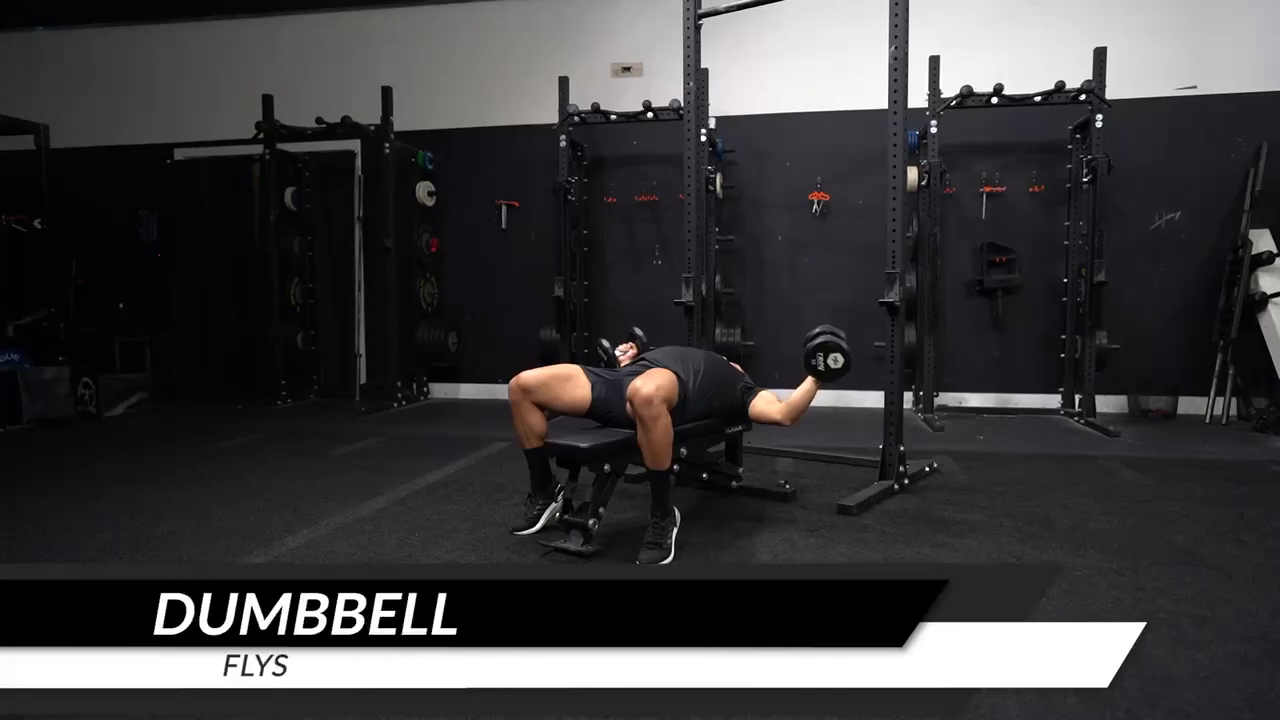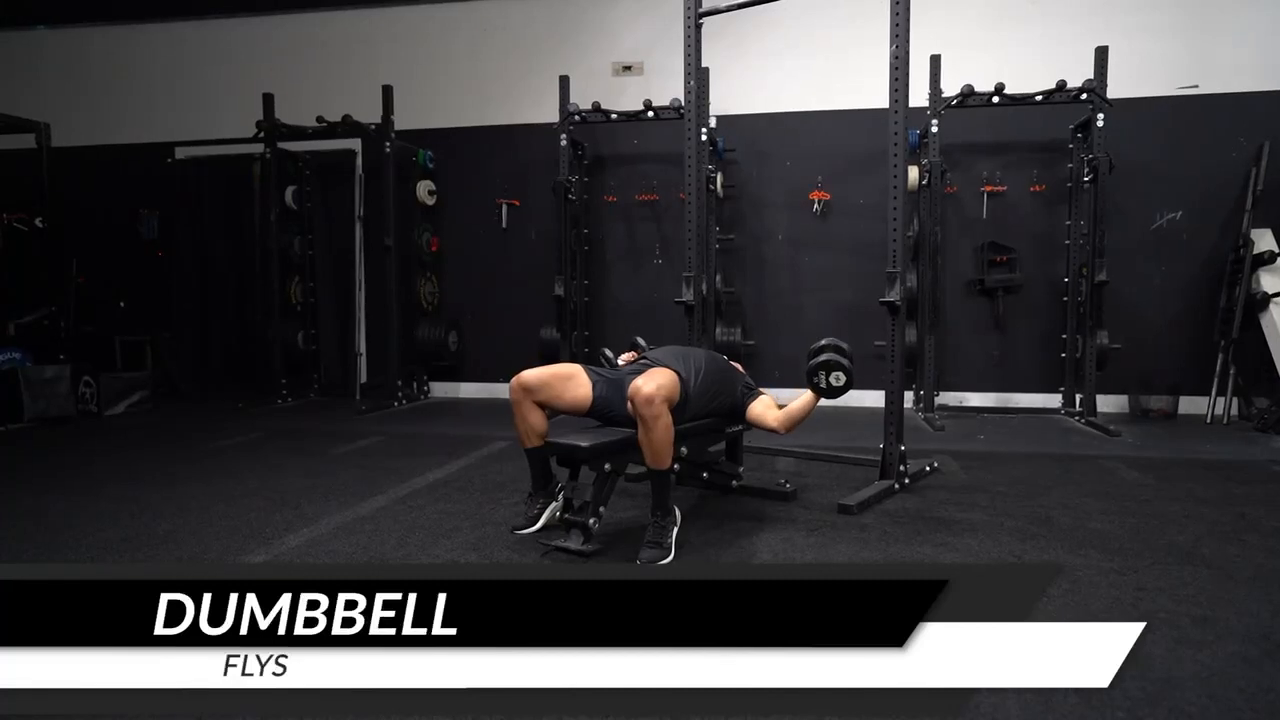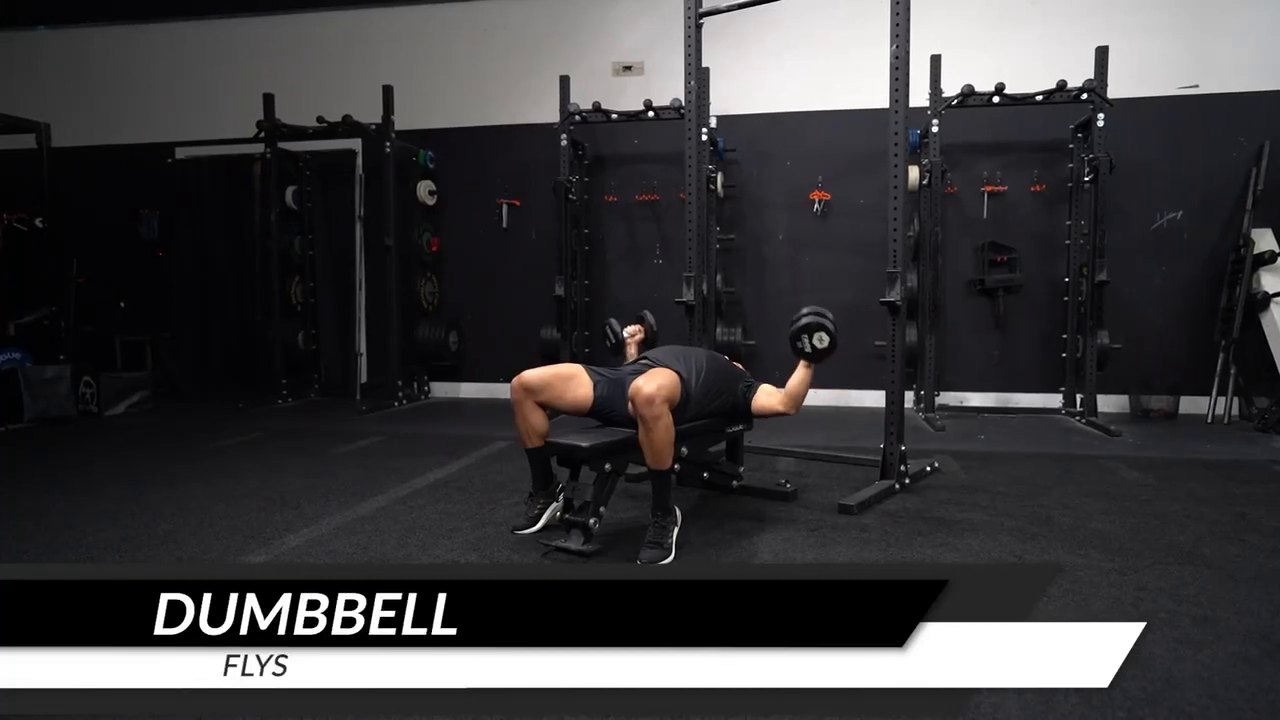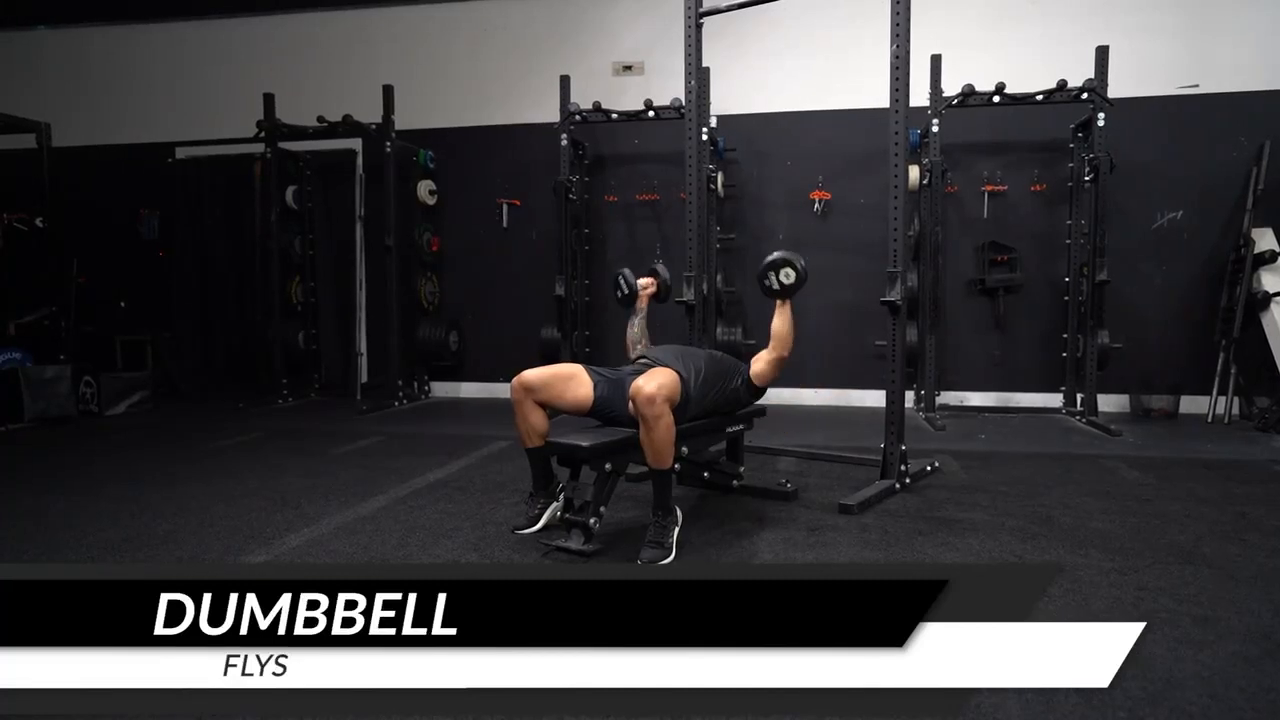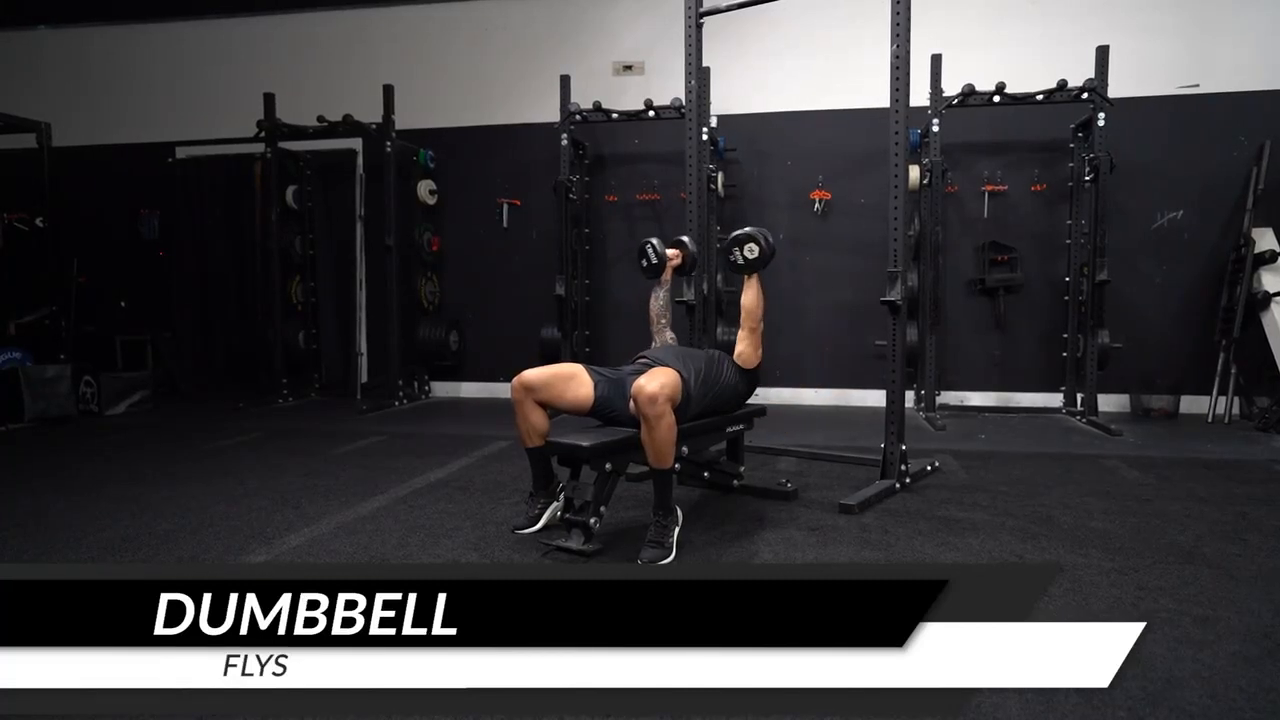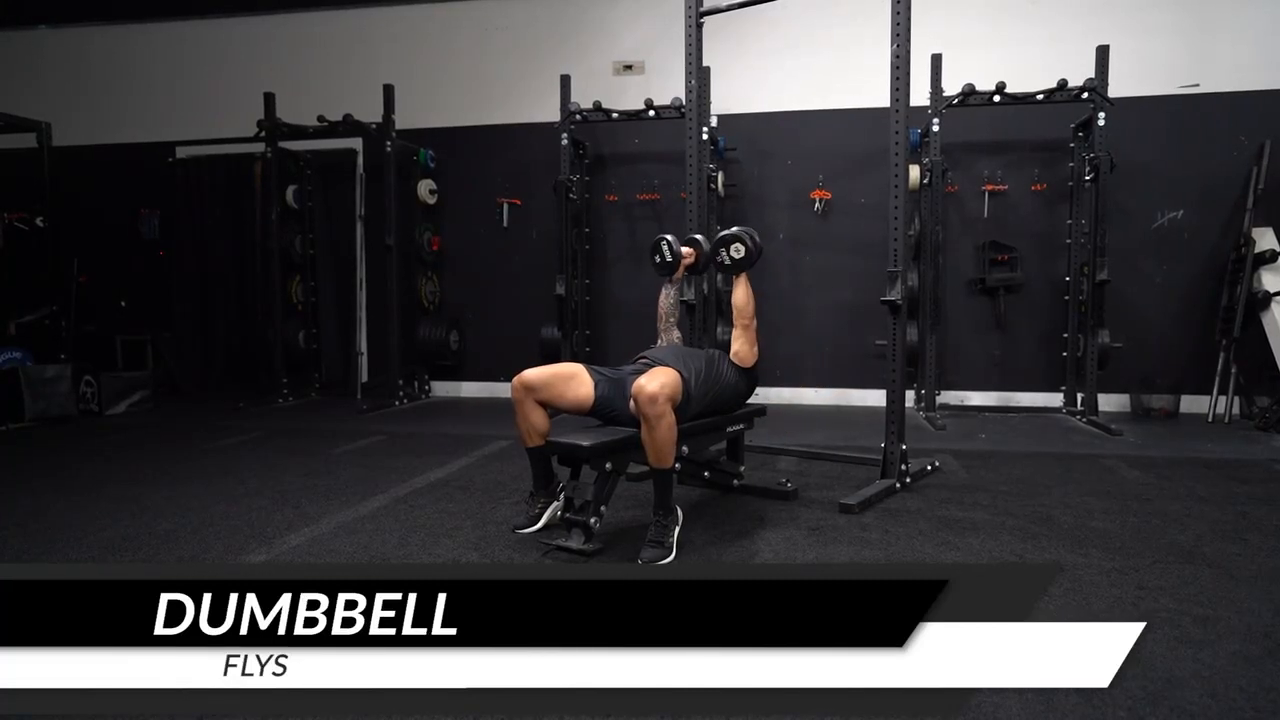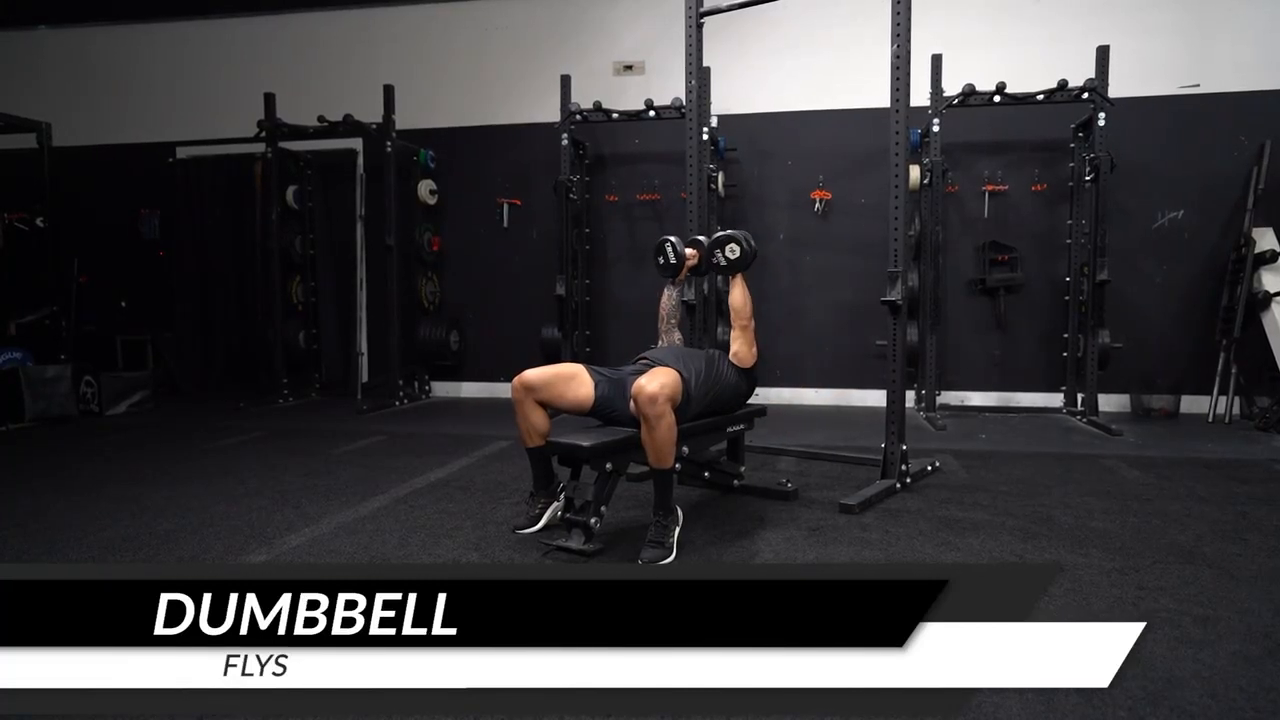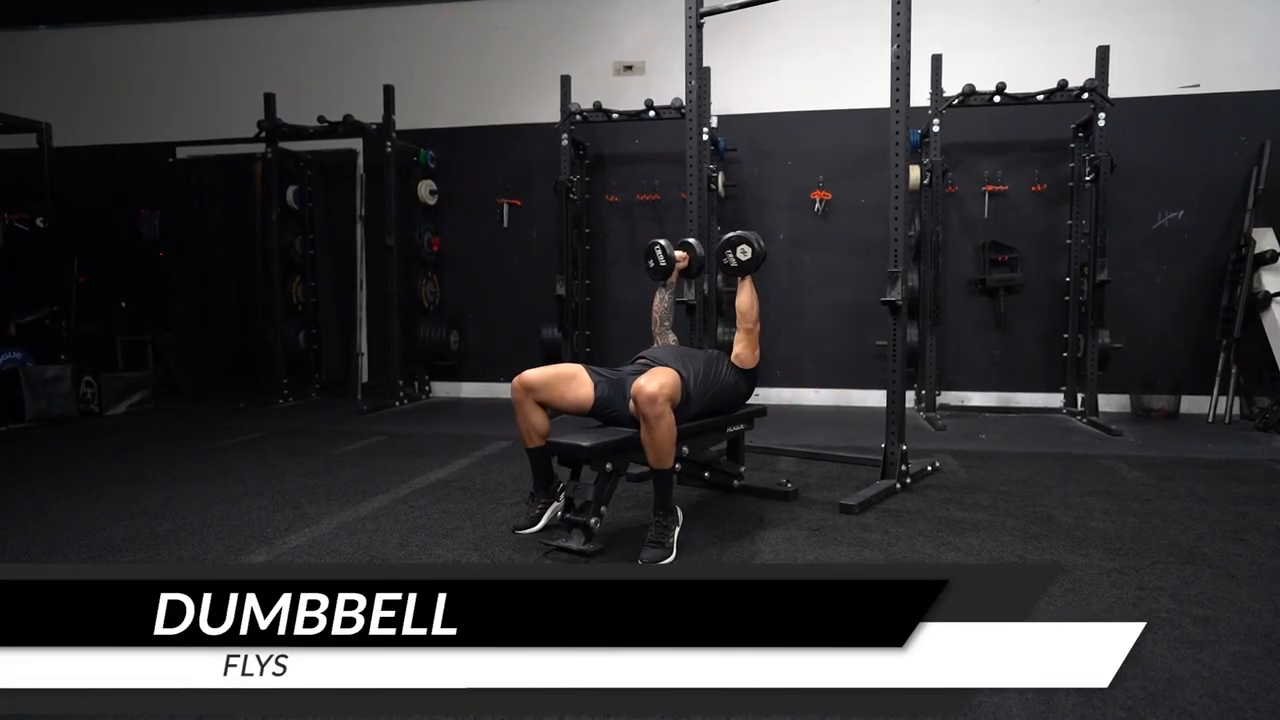
dt=0.3s
person 1, frame 1
left shoulder: (741, 388)
left elbow: (783, 414)
left wrist: (816, 375)
right wrist: (626, 361)
left hip: (651, 392)
right hip: (625, 380)
left knee: (646, 394)
right knee: (522, 386)
left ankle: (663, 517)
right ankle: (544, 494)
person 1, frame 2
left shoulder: (742, 389)
left elbow: (779, 422)
right wrist: (627, 363)
left hip: (652, 393)
right hip: (627, 378)
left knee: (647, 394)
right knee: (524, 385)
left ankle: (663, 517)
right ankle: (545, 493)
person 1, frame 3
left shoulder: (743, 386)
left elbow: (785, 404)
left wrist: (809, 359)
right wrist: (632, 346)
left hip: (652, 394)
right hip: (624, 377)
left knee: (648, 394)
right knee: (525, 385)
left ankle: (664, 516)
right ankle: (545, 493)
person 1, frame 4
left shoulder: (741, 382)
right shoulder: (699, 359)
left elbow: (778, 352)
right elbow: (638, 350)
left wrist: (783, 301)
right wrist: (642, 301)
left hip: (653, 392)
right hip: (628, 377)
left knee: (647, 393)
right knee: (525, 385)
left ankle: (664, 515)
right ankle: (546, 493)
person 1, frame 5
left shoulder: (737, 378)
right shoulder: (692, 360)
left elbow: (751, 327)
right elbow: (660, 323)
left wrist: (750, 275)
right wrist: (666, 272)
left hip: (656, 391)
right hip: (624, 378)
left knee: (649, 394)
right knee: (525, 385)
left ankle: (665, 516)
right ankle: (546, 492)
person 1, frame 6
left shoulder: (738, 378)
right shoulder: (694, 360)
left elbow: (745, 323)
right elbow: (667, 323)
left wrist: (739, 272)
right wrist: (676, 272)
left hip: (656, 391)
right hip: (625, 378)
left knee: (650, 393)
right knee: (525, 385)
left ankle: (666, 516)
right ankle: (547, 492)
person 1, frame 7
left shoulder: (738, 378)
right shoulder: (692, 360)
left elbow: (742, 324)
right elbow: (669, 325)
left wrist: (735, 273)
right wrist: (679, 274)
left hip: (656, 391)
right hip: (625, 378)
left knee: (650, 393)
right knee: (525, 385)
left ankle: (666, 516)
right ankle: (547, 492)
person 1, frame 8
left shoulder: (737, 379)
right shoulder: (695, 360)
left elbow: (748, 329)
right elbow: (661, 327)
left wrist: (744, 276)
right wrist: (671, 276)
left hip: (655, 391)
right hip: (624, 379)
left knee: (649, 393)
right knee: (525, 385)
left ankle: (665, 517)
right ankle: (547, 492)
